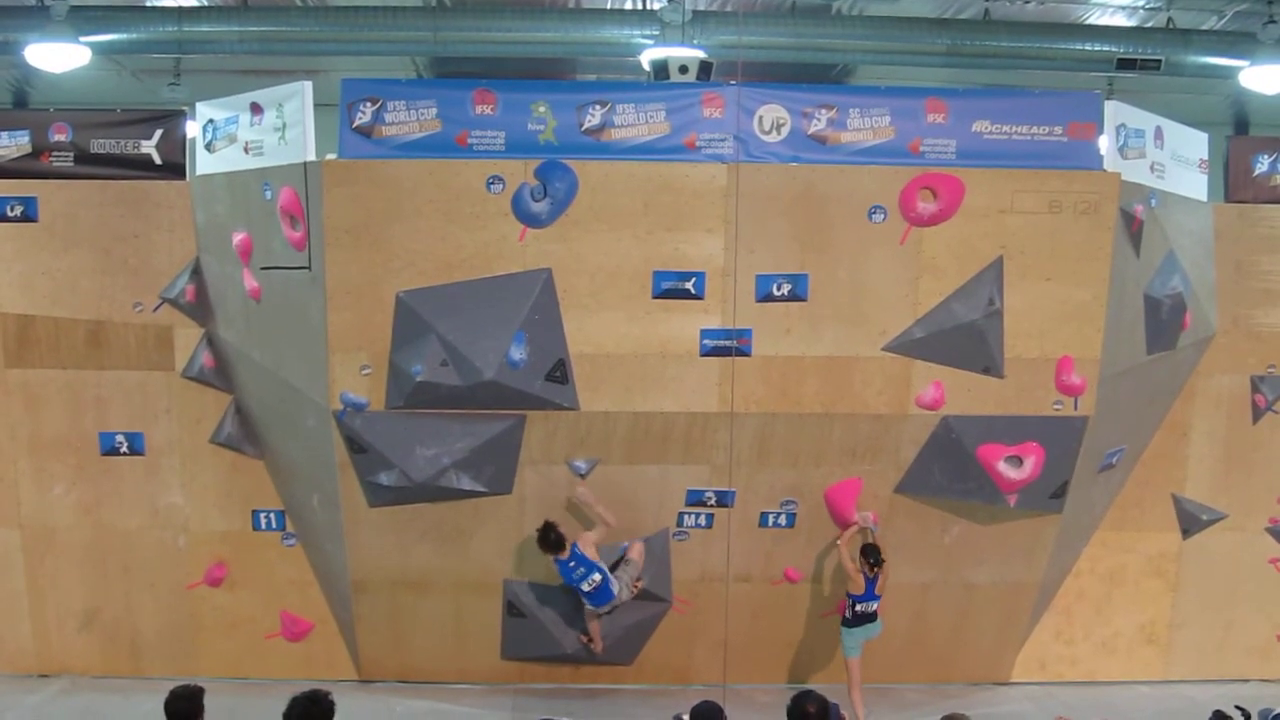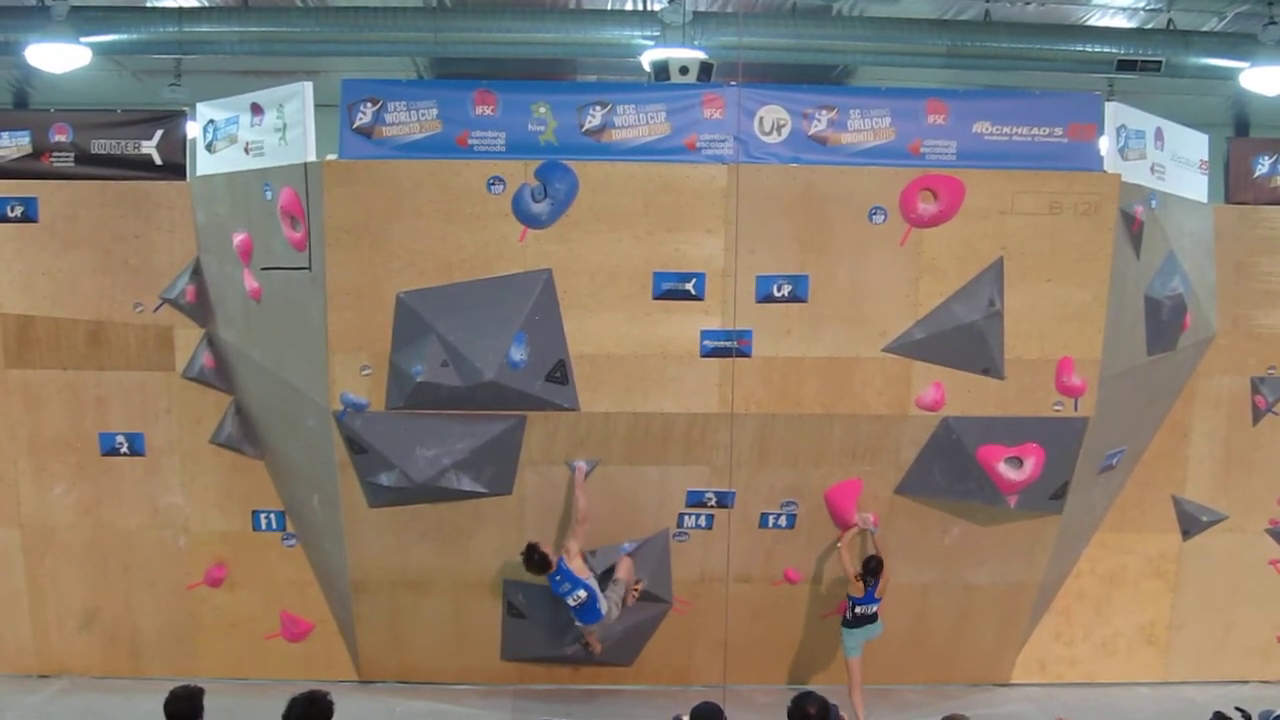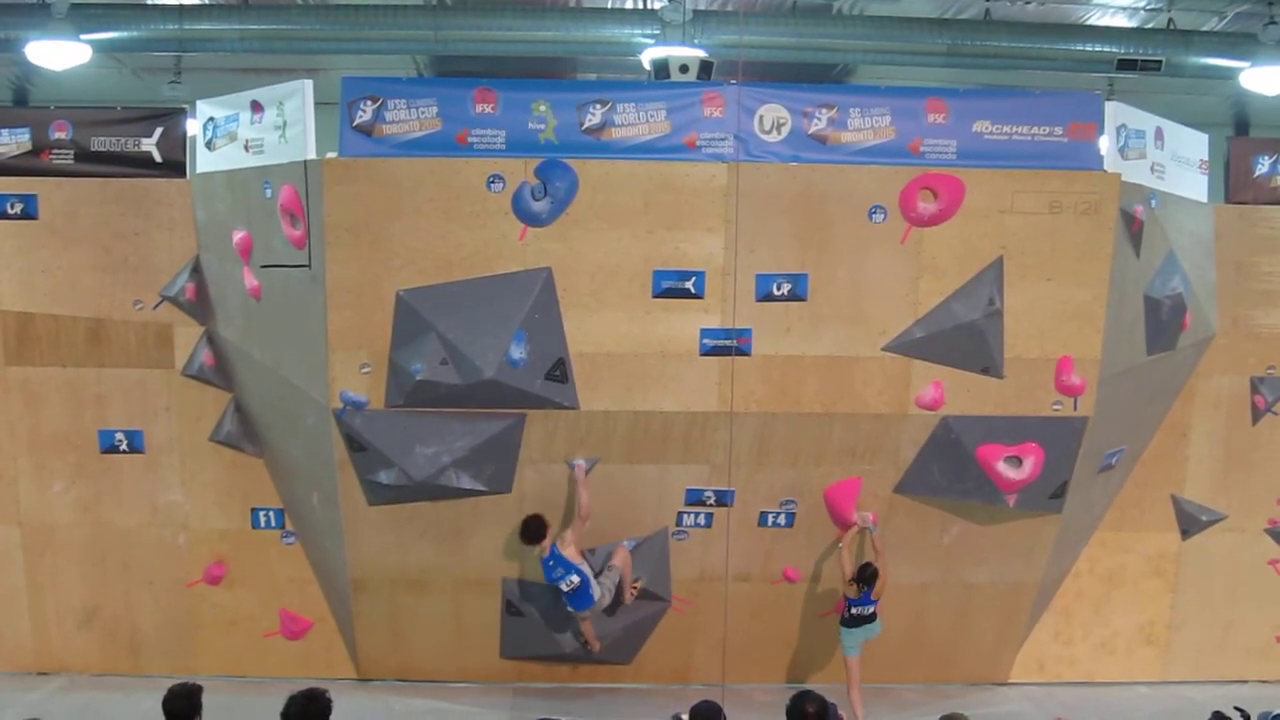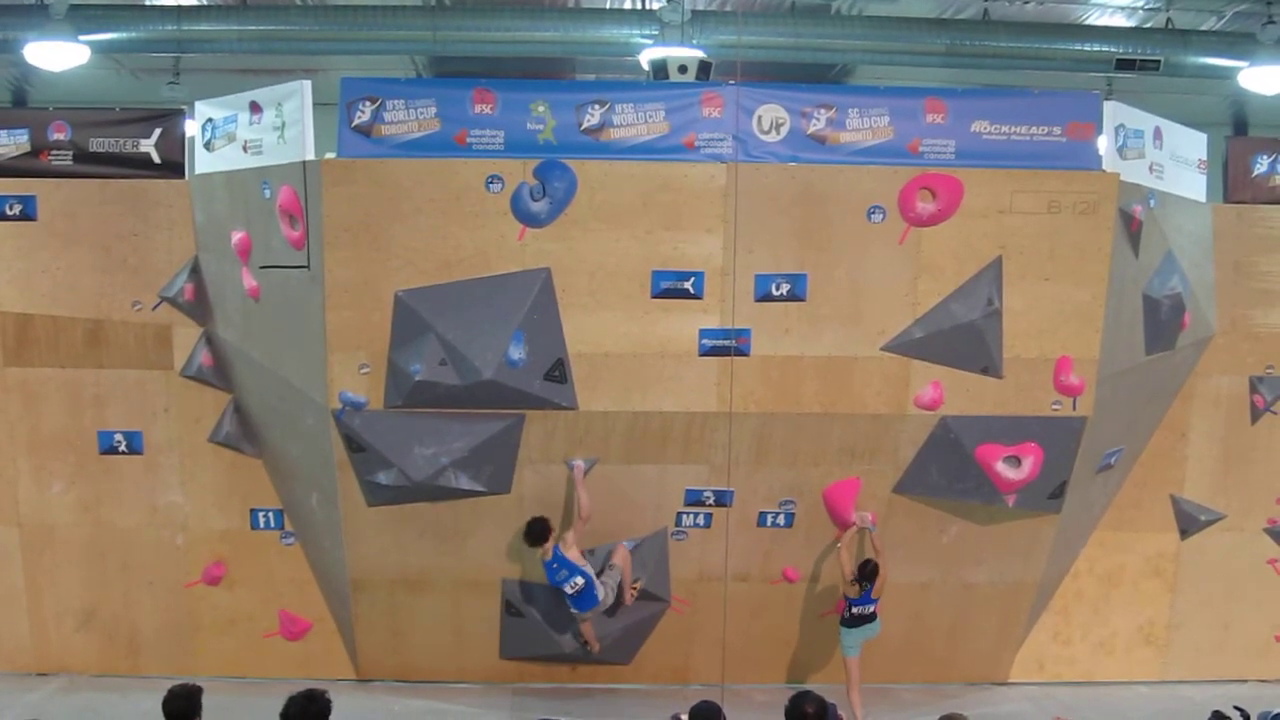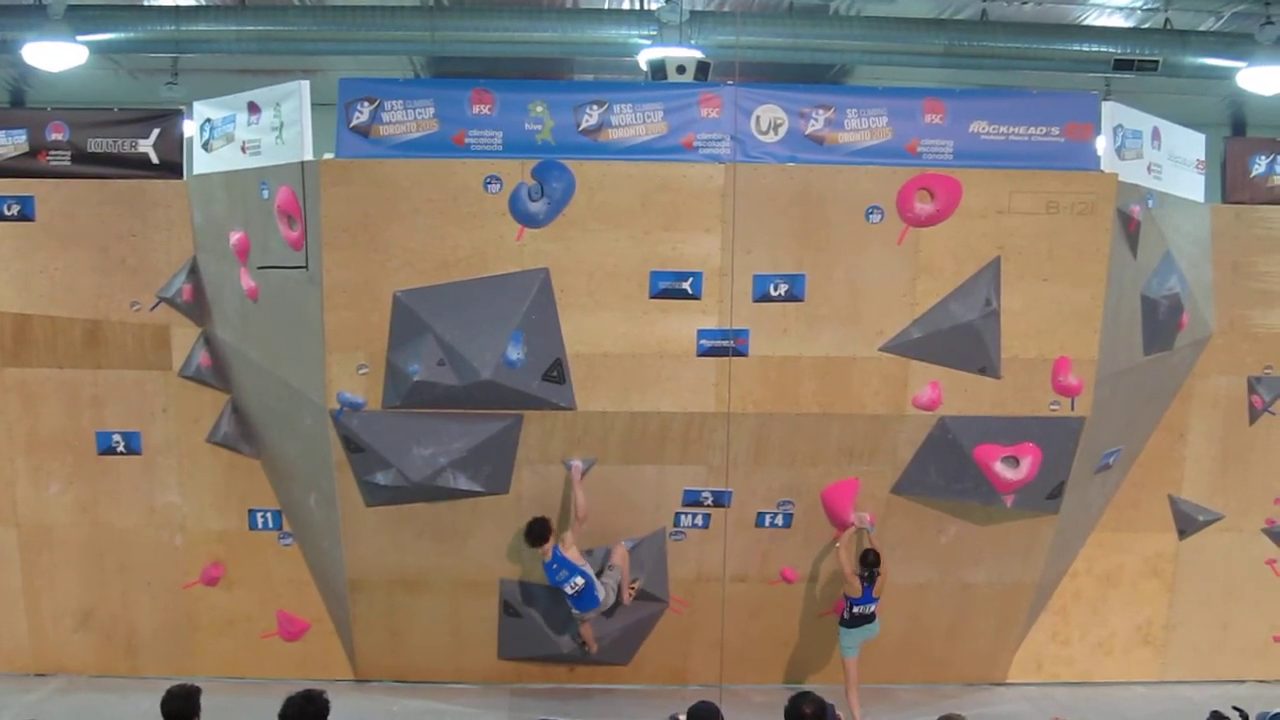
dt=0.4s
person 1, frame 1
left shoulder: (856, 578)
right shoulder: (881, 578)
left elbow: (842, 544)
right elbow: (877, 552)
left wrist: (858, 525)
right wrist: (870, 529)
left hip: (852, 632)
right hip: (874, 627)
left knee: (854, 682)
person 1, frame 2
left shoulder: (855, 581)
right shoulder: (882, 582)
left elbow: (842, 546)
right elbow: (880, 555)
left wrist: (858, 527)
right wrist: (871, 531)
left hip: (853, 633)
right hip: (874, 628)
left knee: (855, 682)
person 1, frame 3
left shoulder: (850, 583)
right shoulder: (880, 584)
left elbow: (844, 547)
right elbow: (879, 553)
left wrist: (857, 526)
right wrist: (870, 529)
left hip: (851, 633)
right hip: (872, 628)
left knee: (854, 682)
person 1, frame 4
left shoulder: (850, 582)
right shoulder: (879, 583)
left elbow: (842, 546)
right elbow: (879, 552)
left wrist: (856, 526)
right wrist: (870, 529)
left hip: (851, 633)
right hip: (873, 628)
left knee: (853, 682)
person 1, frame 5
left shoulder: (852, 581)
right shoulder: (879, 580)
left elbow: (841, 546)
right elbow: (877, 553)
left wrist: (854, 527)
right wrist: (868, 529)
left hip: (850, 633)
right hip: (872, 628)
left knee: (851, 682)
person 2, frame 1
left shoulder: (558, 566)
right shoulder: (584, 543)
right elbow: (610, 522)
right wrist: (587, 499)
left hip: (596, 608)
right hip: (617, 593)
left knee: (591, 615)
right knee: (637, 546)
left ankle: (597, 645)
right ankle: (631, 589)
person 2, frame 2
left shoulder: (551, 580)
right shoulder: (569, 559)
right elbow: (580, 519)
right wrist: (578, 481)
left hip: (586, 623)
right hip: (608, 612)
right knee: (625, 561)
left ankle: (595, 647)
right ankle: (630, 596)
person 2, frame 3
left shoulder: (543, 561)
right shoulder: (563, 545)
right elbow: (583, 514)
right wrist: (580, 478)
left hip: (578, 608)
right hip: (598, 598)
left knee: (583, 614)
right knee: (622, 550)
left ankle: (594, 644)
right ankle: (628, 593)
person 2, frame 4
left shoulder: (546, 564)
right shoulder: (565, 546)
right elbow: (584, 516)
right wrist: (578, 480)
left hip: (580, 609)
right hip: (602, 596)
left knee: (583, 618)
right knee: (621, 549)
left ankle: (593, 646)
right ankle: (628, 593)
person 2, frame 5
left shoulder: (546, 565)
right shoulder: (564, 547)
right elbow: (580, 516)
right wrist: (576, 480)
left hip: (582, 609)
right hip: (603, 597)
left knee: (582, 620)
right knee: (620, 549)
left ankle: (592, 646)
right ankle: (625, 593)
